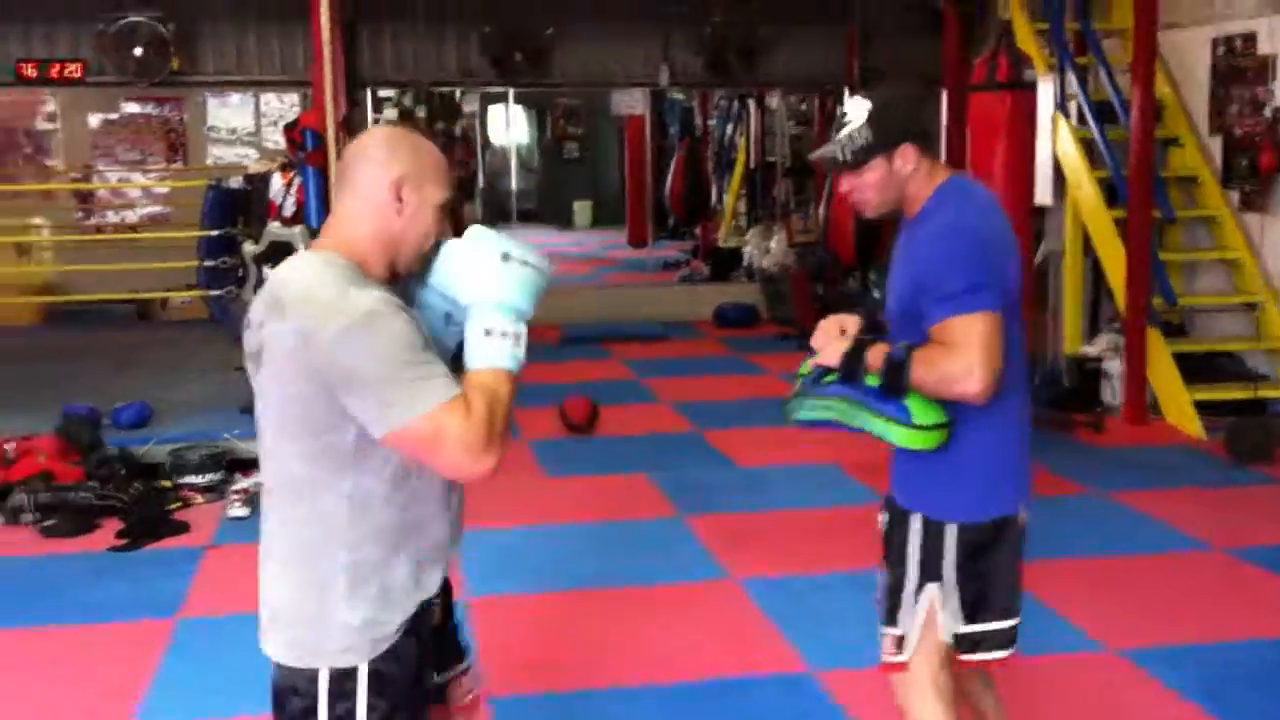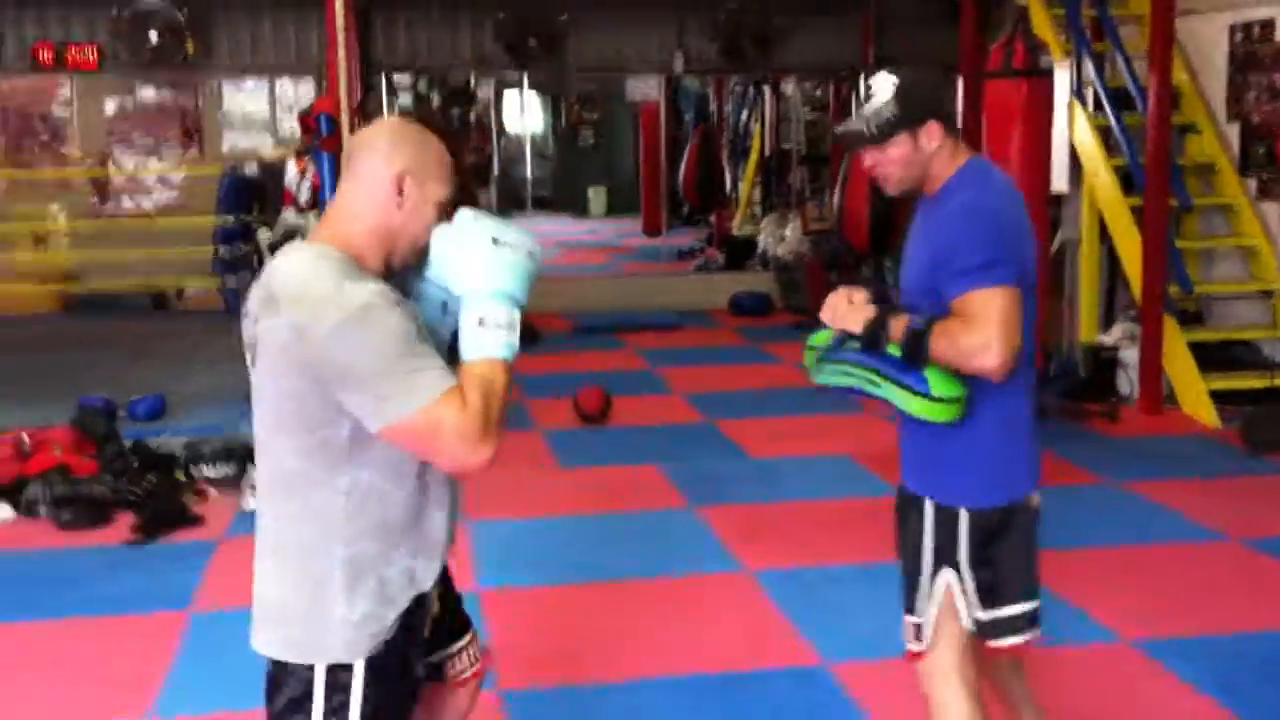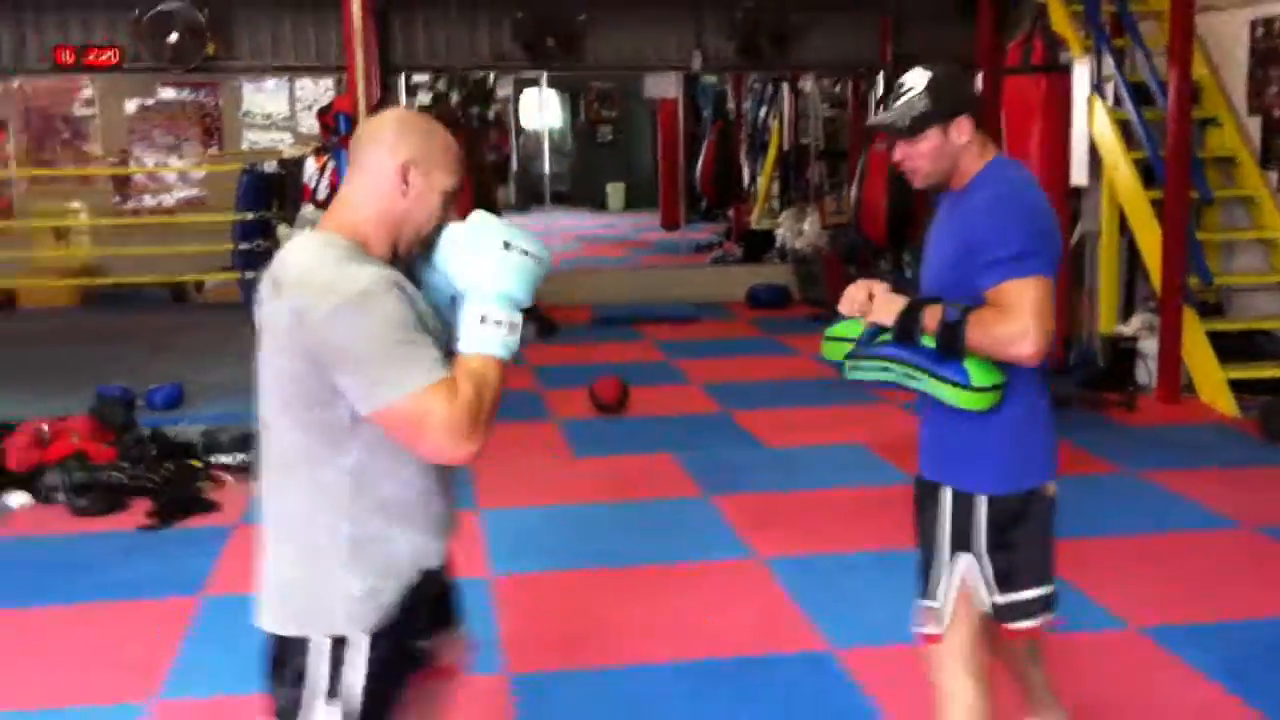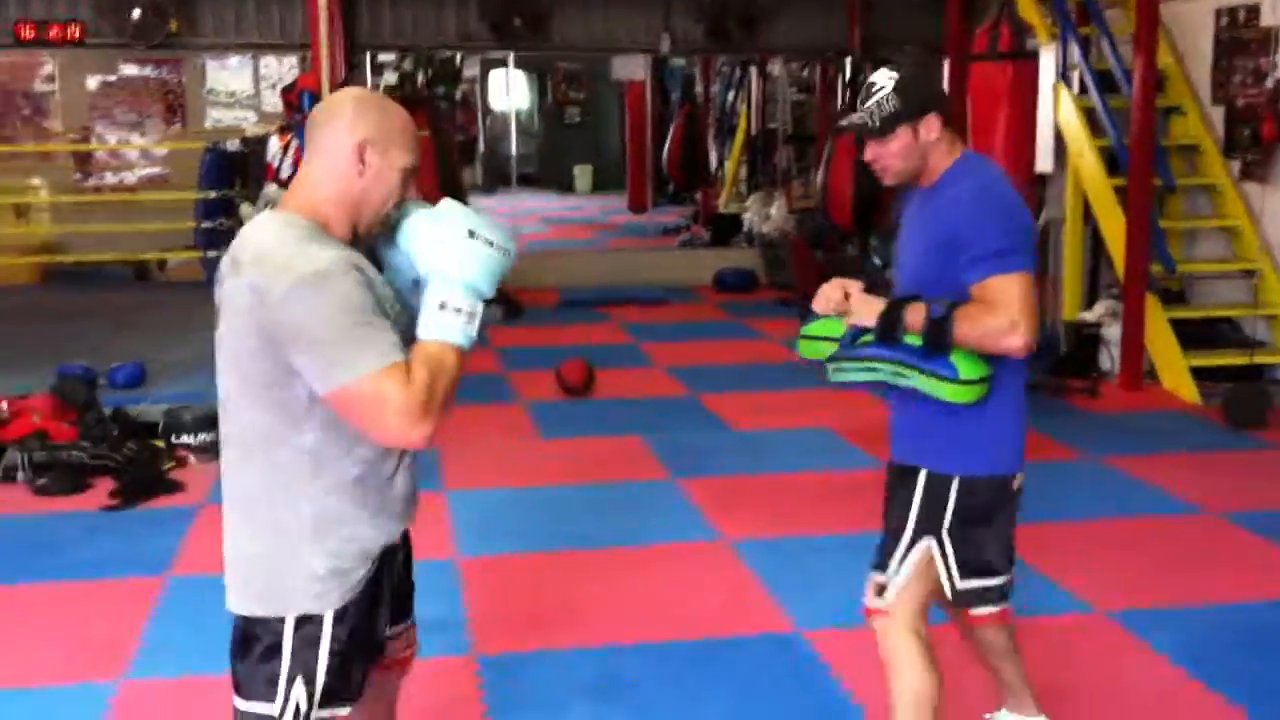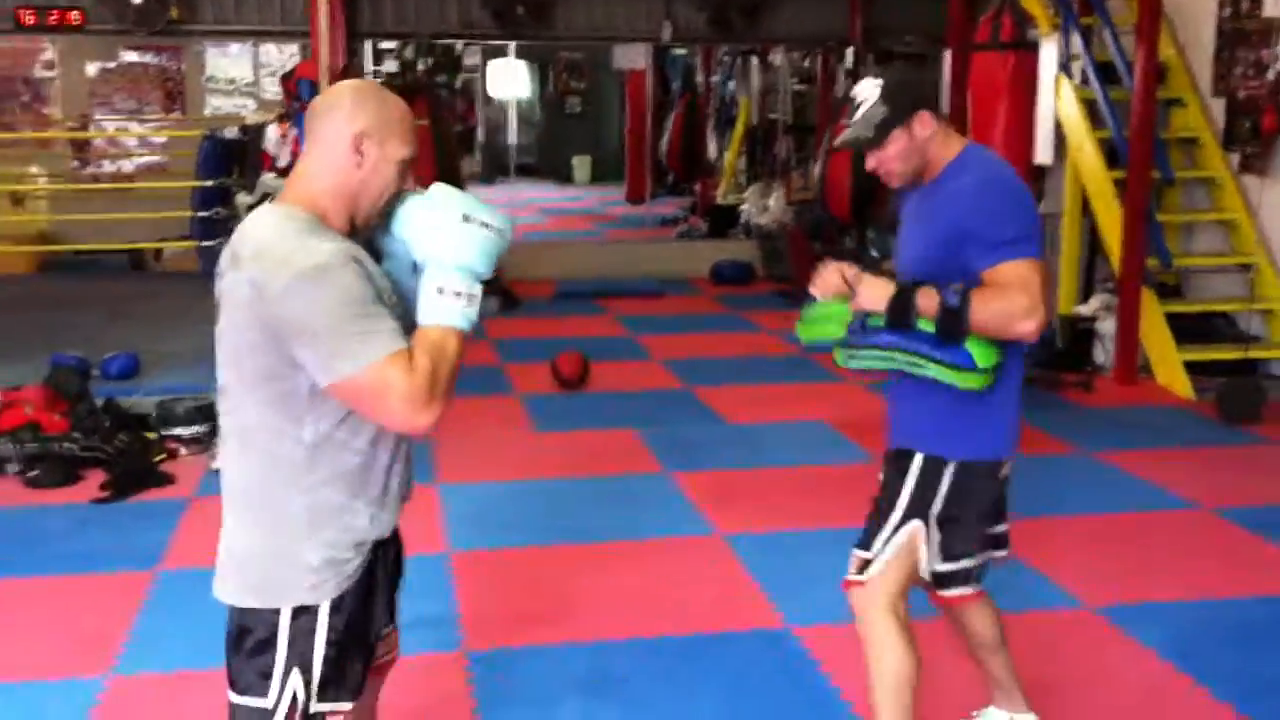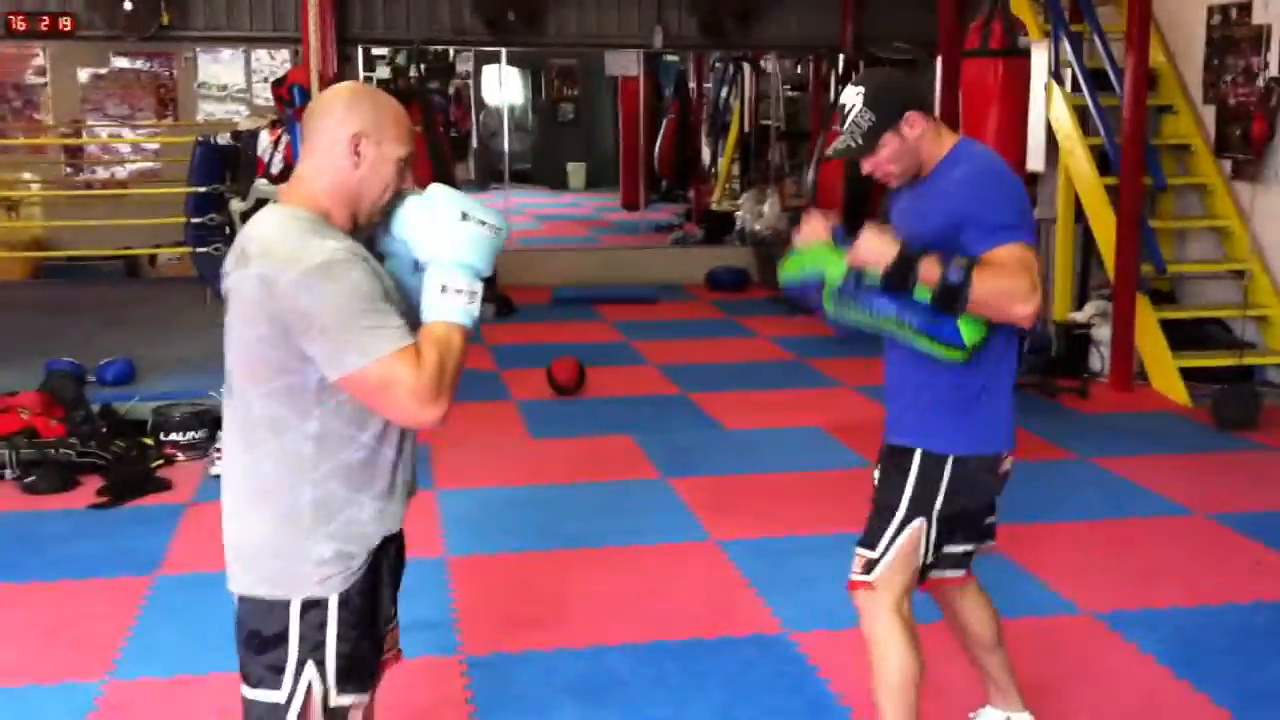
dt=0.1s
person 1, frame 1
left shoulder: (953, 234)
right shoulder: (938, 212)
left elbow: (970, 374)
left wrist: (862, 355)
right wrist: (863, 329)
left hip: (957, 486)
right hip: (946, 475)
right knee: (946, 643)
person 1, frame 2
left shoulder: (972, 213)
right shoulder: (949, 198)
left elbow: (989, 348)
left wrist: (883, 324)
right wrist: (872, 305)
left hip: (966, 471)
right hip: (958, 461)
left knee: (941, 658)
right knee: (983, 625)
person 1, frame 3
left shoulder: (1001, 207)
right shoulder: (969, 194)
left elbow: (1024, 336)
left wrist: (916, 315)
right wrist: (892, 299)
left hip: (984, 458)
right hip: (976, 450)
left knee: (952, 644)
right knee: (999, 611)
person 1, frame 4
left shoulder: (978, 203)
right shoulder: (926, 194)
left elbow: (1011, 330)
left wrist: (896, 314)
right wrist: (860, 294)
left hip: (957, 447)
right hip: (940, 436)
left knee: (894, 613)
right knee: (966, 593)
person 1, frame 5
left shoulder: (985, 191)
right shoulder: (925, 186)
left elbow: (1024, 313)
left wrist: (906, 298)
right wrist: (861, 281)
left hip: (953, 435)
right hip: (935, 425)
left knee: (874, 595)
right knee: (950, 583)
person 1, frame 6
left shoulder: (981, 182)
right shoulder: (913, 187)
left elbow: (1020, 299)
left wrist: (910, 260)
right wrist: (834, 247)
left hip: (951, 428)
right hip: (927, 420)
left knee: (880, 594)
right knee: (942, 574)
person 2, frame 1
left shoulder: (311, 286)
right shoulder: (352, 317)
left elbow: (400, 390)
right elbow: (470, 450)
right wrist: (497, 317)
right hip: (347, 619)
person 2, frame 2
left shoulder: (312, 277)
right shoulder: (347, 310)
left elbow: (402, 382)
right elbow: (469, 442)
left wrist: (448, 298)
right wrist: (492, 304)
right hip: (342, 612)
person 2, frame 3
left shoulder: (324, 265)
right shoulder: (350, 293)
left elbow: (404, 371)
right elbow: (454, 433)
left wrist: (457, 295)
right wrist: (494, 306)
left hip: (390, 556)
right hip: (345, 586)
person 2, frame 4
left shoulder: (291, 244)
right shoulder: (307, 273)
left elbow: (366, 352)
right elbow: (408, 417)
left wrist: (416, 275)
right wrist: (457, 293)
left hip: (355, 535)
right hip: (309, 564)
left knee: (379, 669)
person 2, frame 5
left shoulder: (292, 238)
right shoulder: (308, 266)
left elbow: (364, 348)
right elbow: (413, 402)
left wrist: (413, 265)
right wrist: (454, 277)
left hip: (344, 530)
right hip: (304, 558)
person 2, frame 6
left shoulder: (283, 235)
right shoulder: (315, 264)
left elbow: (368, 343)
right elbow: (422, 397)
left wrist: (411, 262)
right wrist: (456, 275)
left hip: (340, 529)
right hip: (309, 551)
